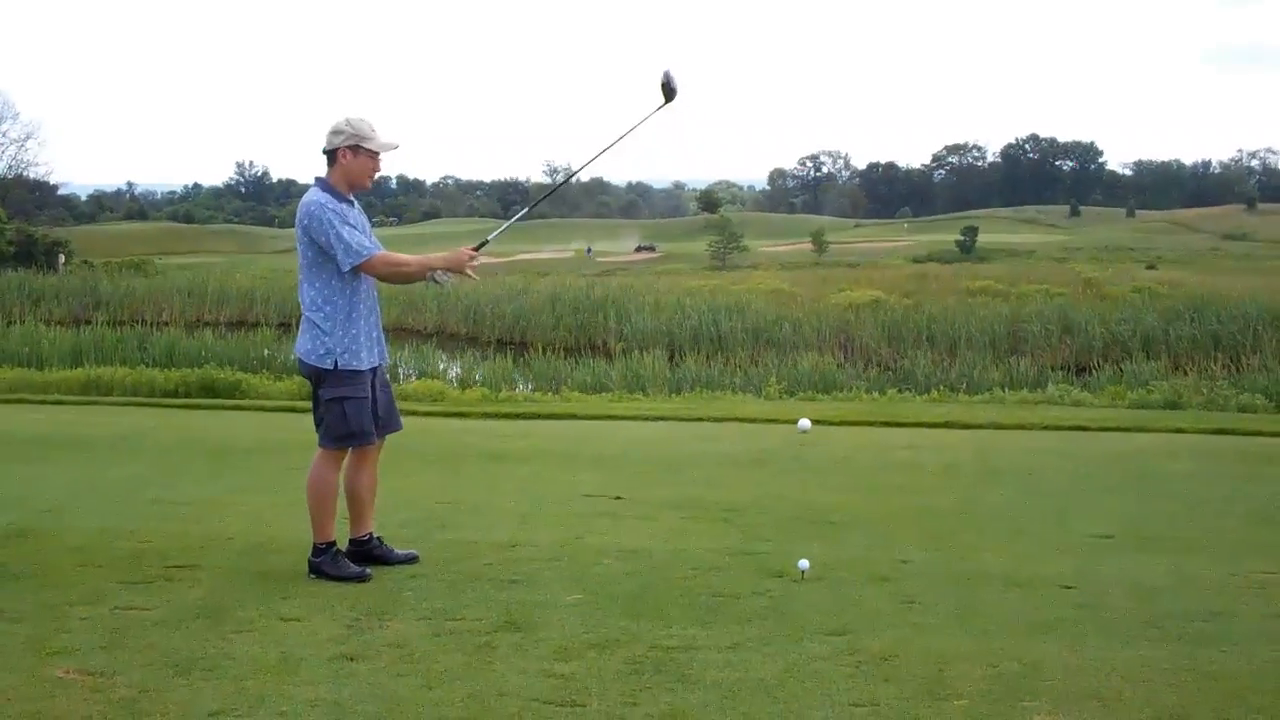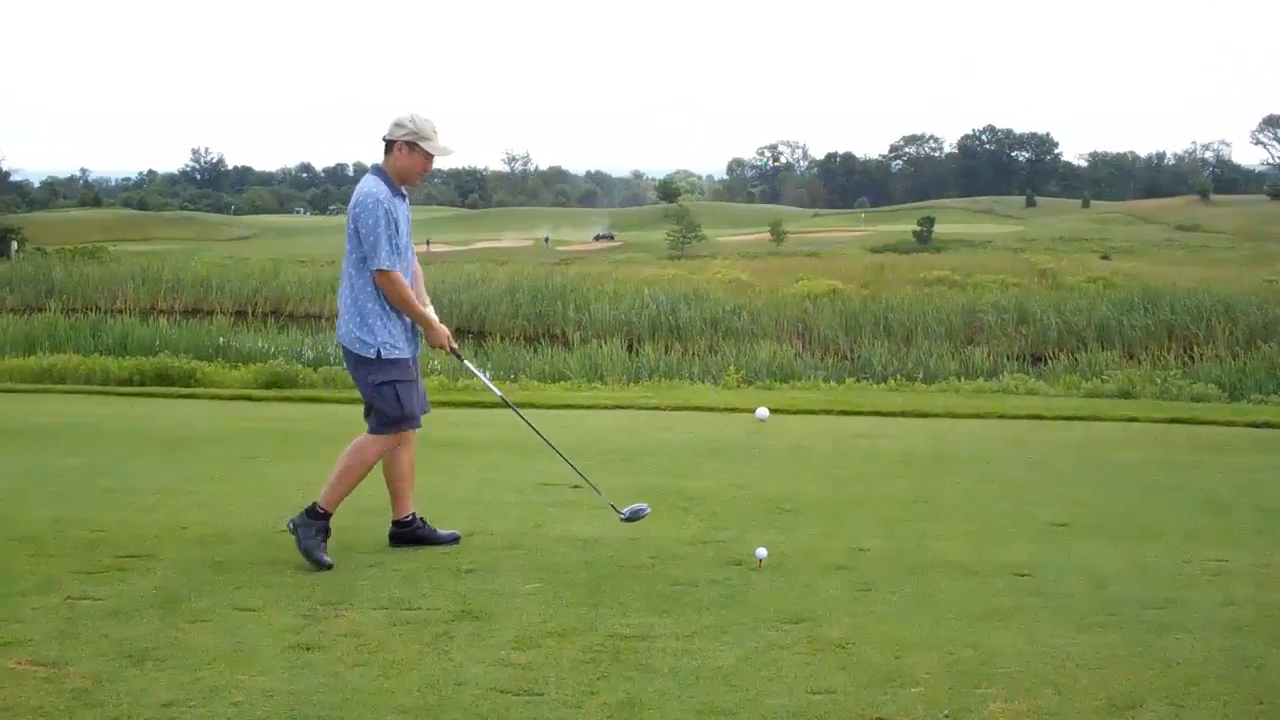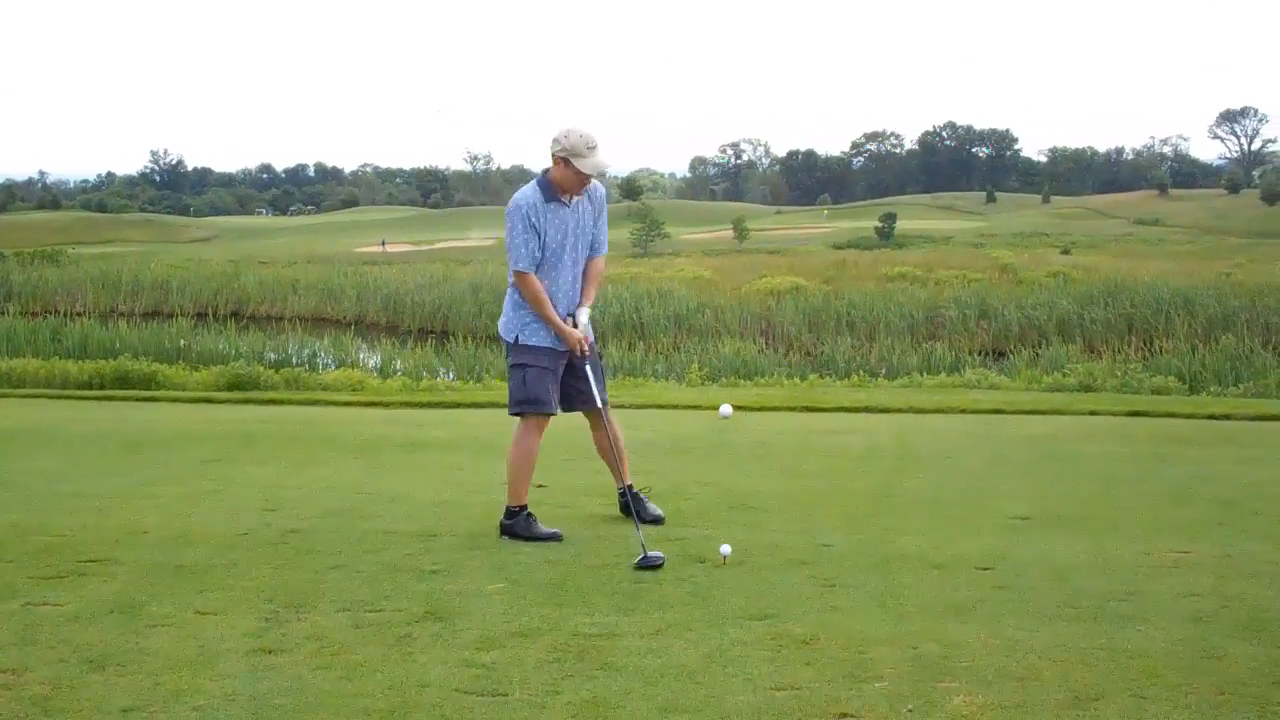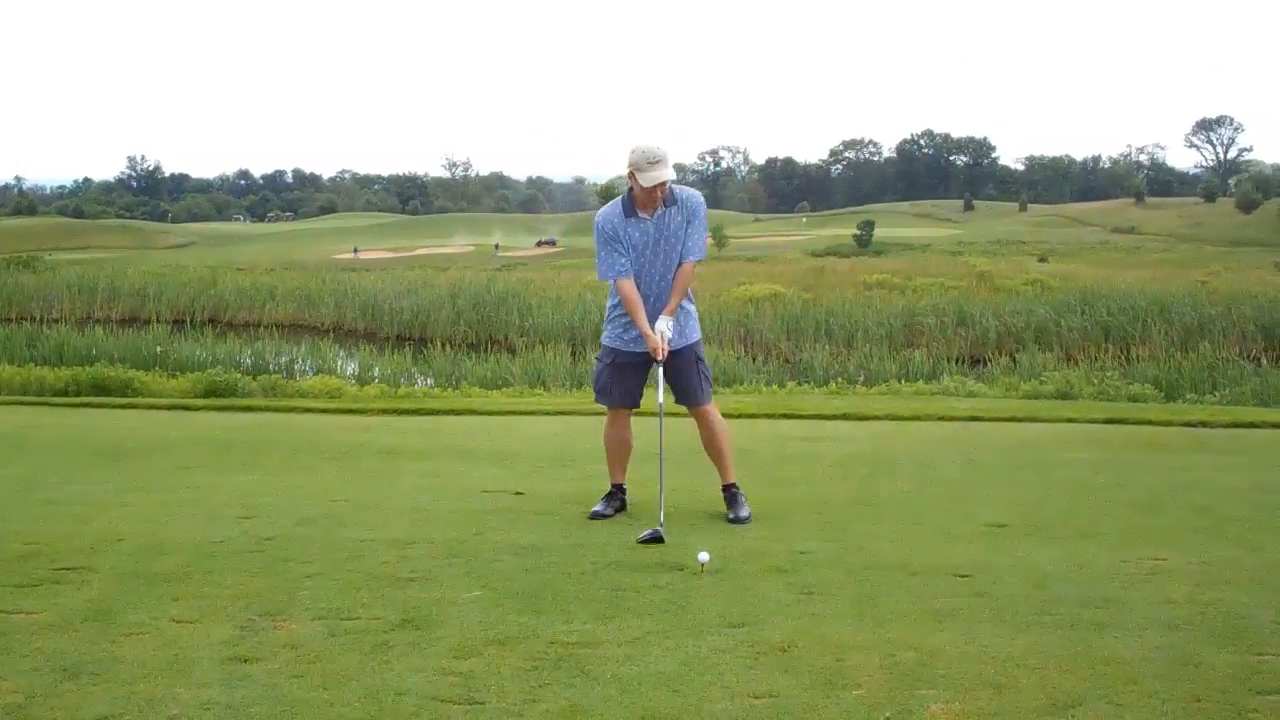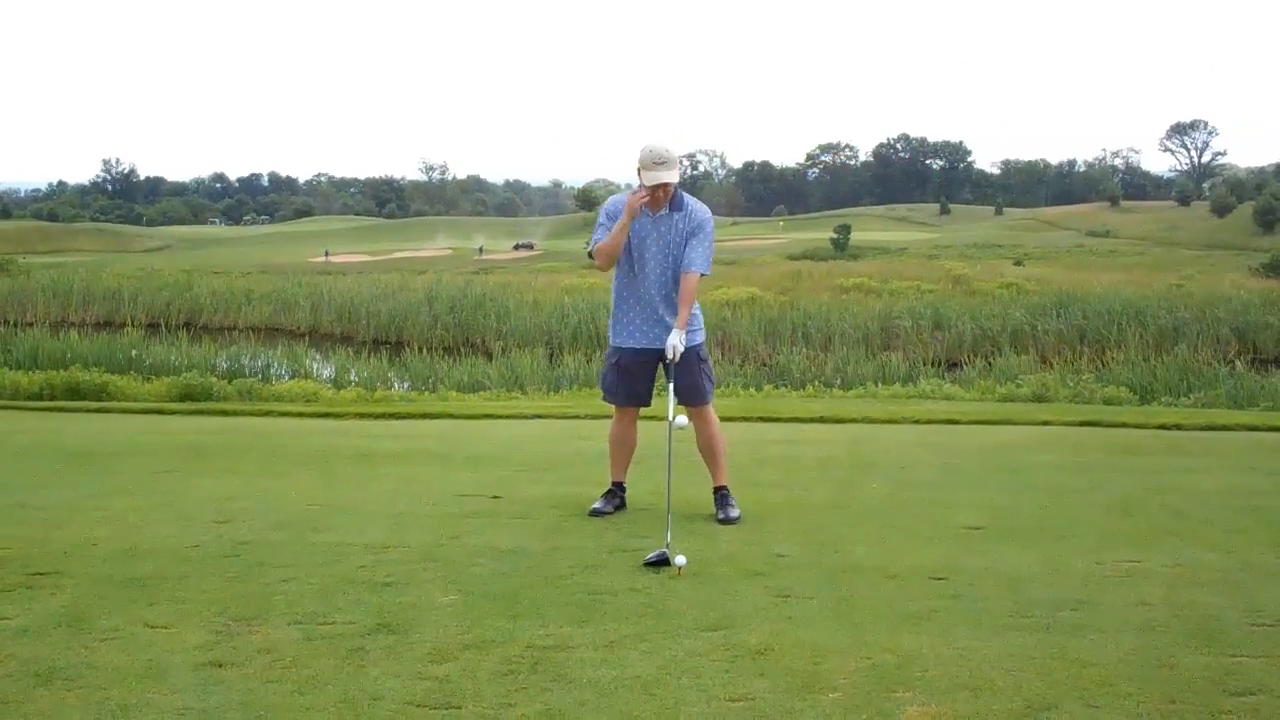
dt=1s
person 1, frame 1
left shoulder: (350, 206)
right shoulder: (319, 207)
left elbow: (383, 268)
right elbow: (376, 264)
left wrist: (435, 270)
right wrist: (441, 260)
left hip: (366, 349)
right hip: (335, 352)
left knee: (370, 444)
right knee: (336, 448)
left ankle: (363, 540)
right ankle: (323, 551)
person 1, frame 2
left shoulder: (396, 195)
right shoulder: (373, 198)
right elbow: (384, 276)
left wrist: (429, 311)
right wrist: (427, 323)
left hip: (392, 335)
right hip: (377, 339)
left knee: (401, 431)
right knee: (389, 433)
left ankle: (405, 521)
right ankle: (314, 518)
person 1, frame 3
left shoulder: (596, 197)
right shoulder: (525, 205)
left elbow: (596, 258)
right elbow: (525, 276)
left wrist: (583, 313)
right wrist: (561, 328)
left hip: (576, 327)
right hip: (534, 332)
left knee: (599, 413)
right knee: (534, 419)
left ankle: (628, 493)
right ankle: (515, 514)
person 1, frame 4
left shoulder: (692, 203)
right shoulder: (608, 219)
left elbow: (689, 265)
right elbow: (624, 282)
left wrist: (666, 318)
right wrist: (647, 333)
left hip: (679, 327)
right hip: (625, 334)
left knee: (703, 410)
right knee: (617, 411)
left ankle: (732, 491)
right ankle: (616, 492)
person 1, frame 5
left shoulder: (698, 215)
right shoulder: (615, 207)
left elbow: (691, 274)
right elbow: (602, 261)
left wrist: (679, 327)
right wrist: (628, 218)
left hip: (682, 330)
right hip: (629, 332)
left knee: (701, 410)
right knee: (624, 412)
left ankle: (722, 492)
right ankle: (616, 490)
